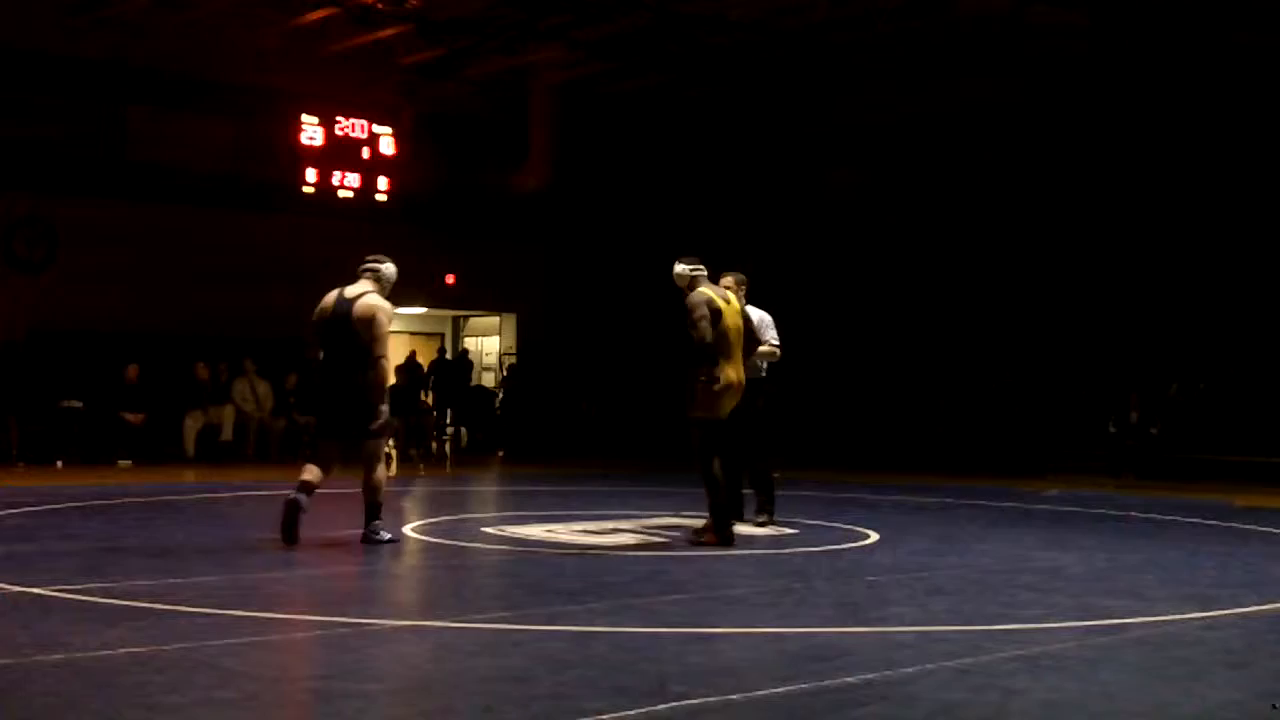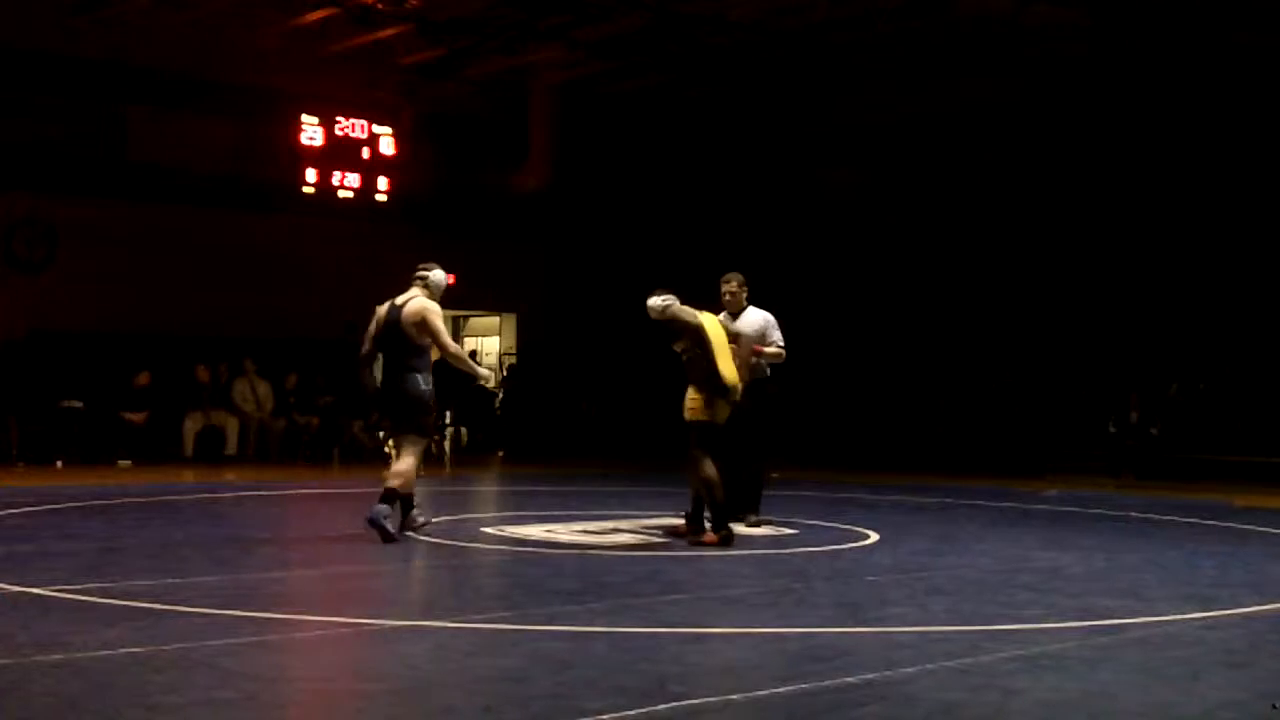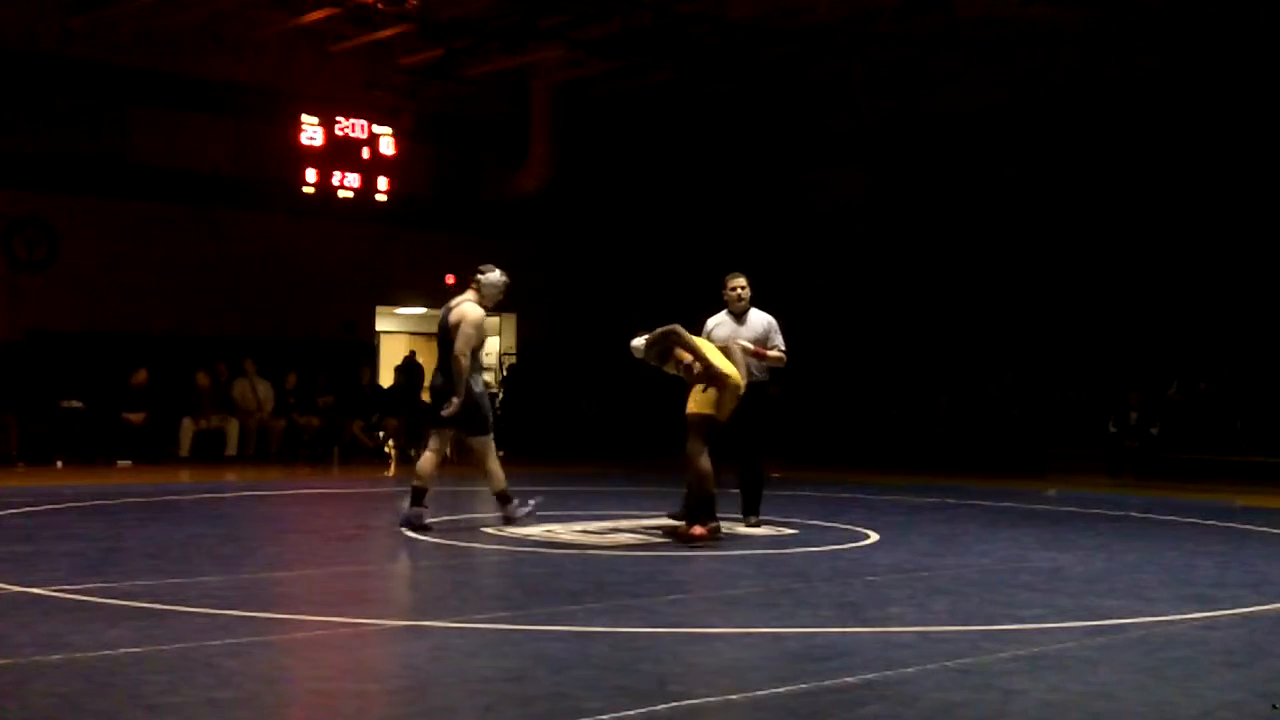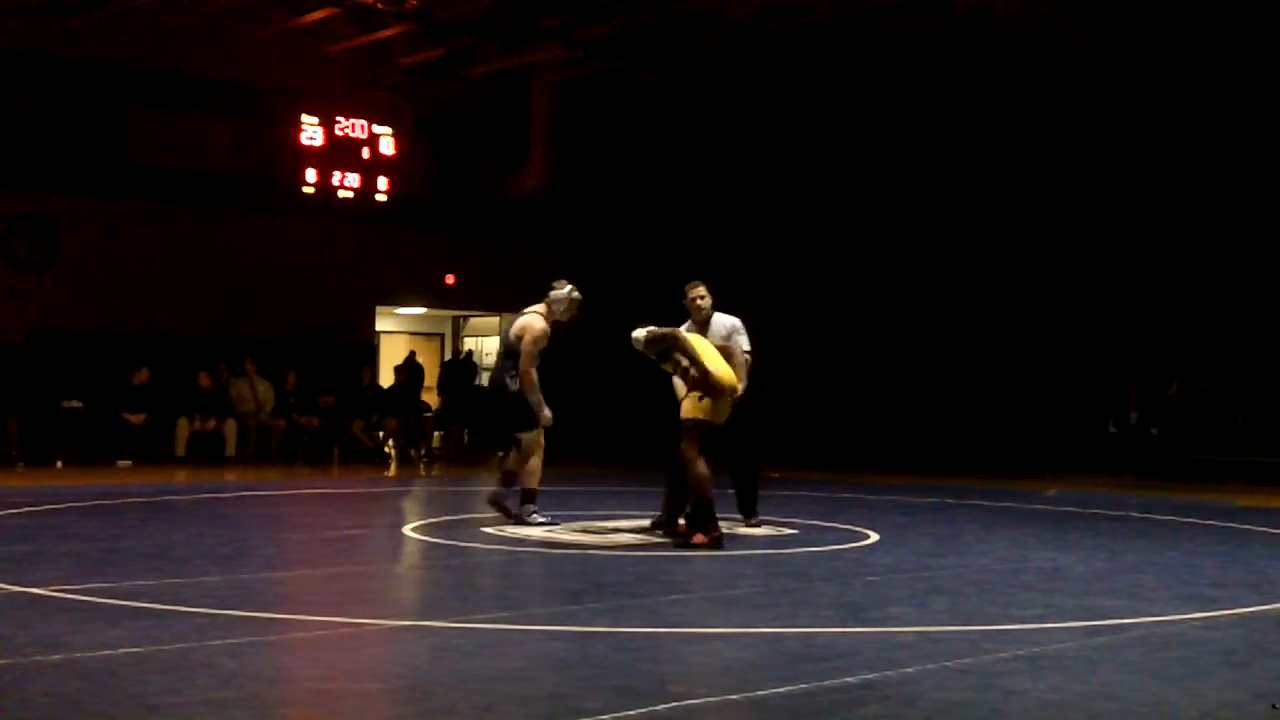
dt=0.4s
person 1, frame 1
left shoulder: (329, 299)
right shoulder: (379, 306)
left elbow: (315, 341)
right elbow: (380, 359)
right wrist: (383, 403)
left hip: (331, 384)
right hip: (364, 386)
left knee: (323, 457)
right knee: (373, 458)
left ankle: (299, 497)
right ankle: (374, 525)
person 1, frame 2
left shoulder: (385, 308)
right shoulder: (429, 307)
left elbow: (366, 353)
right elbow: (449, 349)
left wrist: (378, 384)
right wrist: (477, 371)
left hip: (389, 386)
right hip: (415, 384)
left knee: (405, 451)
right knee: (411, 455)
left ankle: (408, 514)
right ankle: (383, 508)
person 1, frame 3
left shoulder: (452, 306)
right shoulder: (474, 313)
right elbow: (460, 354)
left wrist: (477, 373)
right wrist: (459, 396)
left hip: (441, 383)
right hip: (460, 386)
left knee: (435, 449)
right knee: (485, 451)
left ankle: (415, 510)
right ankle: (509, 507)
person 1, frame 4
left shoulder: (537, 318)
right shoulder: (537, 326)
right elbow: (525, 370)
left wrist: (538, 403)
right wrist: (541, 407)
left hip: (509, 383)
right hip: (511, 384)
left knee: (525, 444)
right knee: (535, 446)
left ankle: (502, 491)
right ankle: (527, 509)
person 2, frame 1
left shoulder: (760, 317)
left elbow: (774, 352)
left hip: (751, 389)
left knee: (756, 449)
left ankle: (765, 508)
right ankle: (731, 507)
person 2, frame 2
left shoulder: (763, 318)
right shoulder: (716, 323)
left elbow: (780, 354)
left wrist: (751, 349)
left hip: (754, 391)
left knee: (753, 451)
right knee: (728, 452)
left ankle: (751, 509)
right ankle: (733, 507)
person 2, frame 3
left shoulder: (766, 321)
right shoulder: (712, 323)
left elbow: (781, 359)
left wrist: (754, 352)
left hip: (754, 393)
left knee: (751, 455)
left ankle: (751, 511)
person 2, frame 4
left shoulder: (730, 324)
right shoulder: (681, 333)
left elbow: (744, 360)
right wrist: (683, 388)
left hip: (730, 399)
left knee: (742, 456)
left ankle: (749, 512)
right ankle: (670, 514)
person 3, frame 1
left shoulder: (697, 298)
right shoulder: (730, 297)
left elbow: (704, 342)
left wrist: (696, 382)
left hip: (714, 381)
right hip: (736, 380)
left knee: (707, 456)
right knee: (716, 451)
left ankle: (722, 529)
right ankle: (720, 519)
person 3, frame 2
left shoulder: (671, 313)
right shoulder: (708, 316)
left elbow: (696, 328)
left wrist: (715, 377)
left hip: (708, 386)
right hip: (730, 382)
left knee: (701, 456)
right knee: (703, 453)
left ankle: (721, 528)
right ankle: (695, 522)
person 3, frame 3
left shoulder: (655, 341)
right shoulder: (682, 343)
left elbow: (674, 331)
right elbow: (733, 348)
left wrist: (707, 366)
right wrist: (741, 376)
left hip: (712, 377)
right hip: (730, 381)
left knee: (696, 449)
right knee: (697, 449)
left ankle: (709, 521)
right ankle: (695, 519)
person 3, frame 4
left shoulder: (652, 337)
right shoulder: (692, 338)
left elbow: (673, 334)
right elbow: (733, 349)
left wrist: (703, 370)
right wrist: (739, 382)
left hip: (708, 380)
right hip: (729, 381)
left knee: (690, 452)
right knee: (695, 454)
left ankle: (711, 530)
right ankle: (696, 523)
